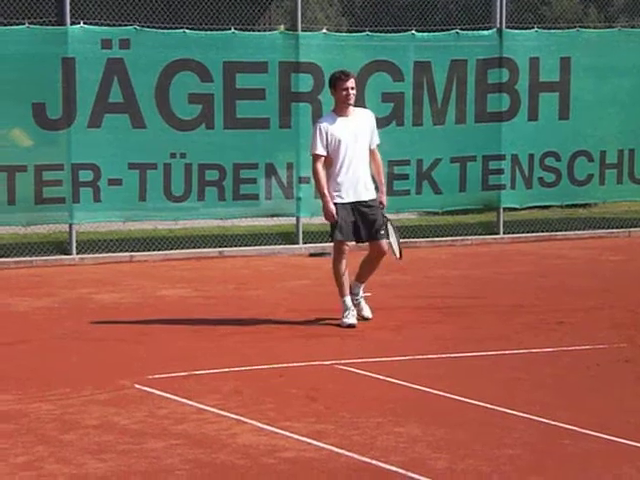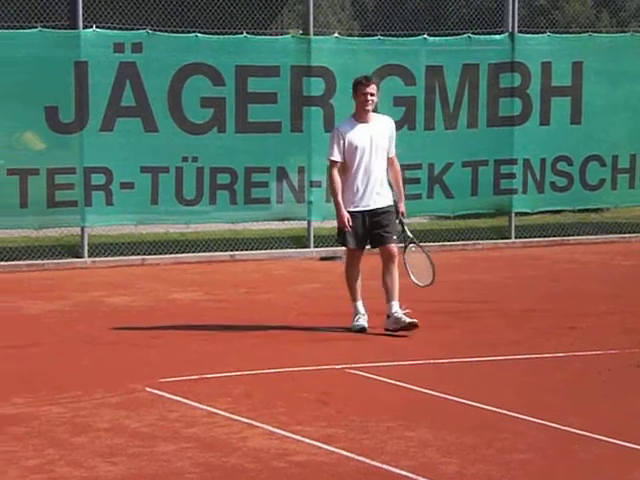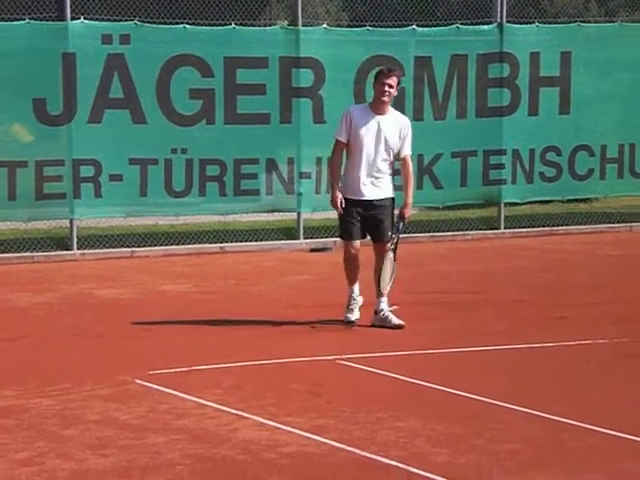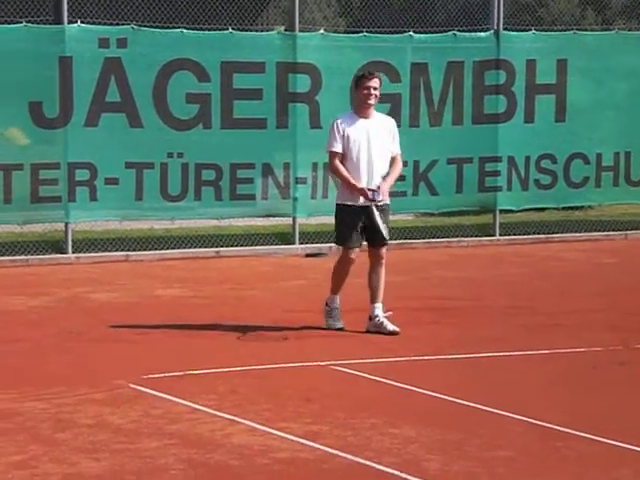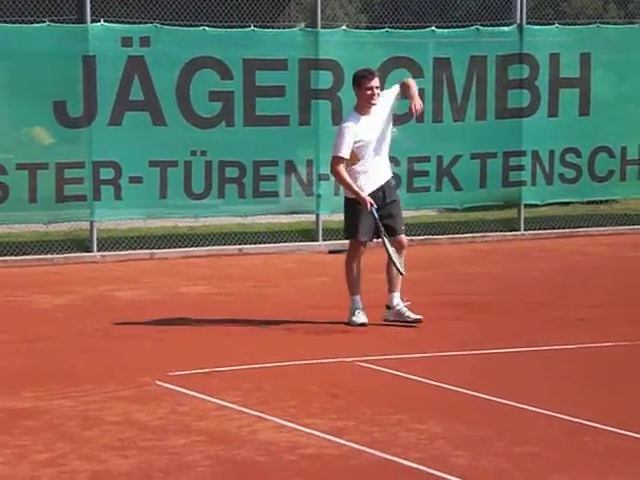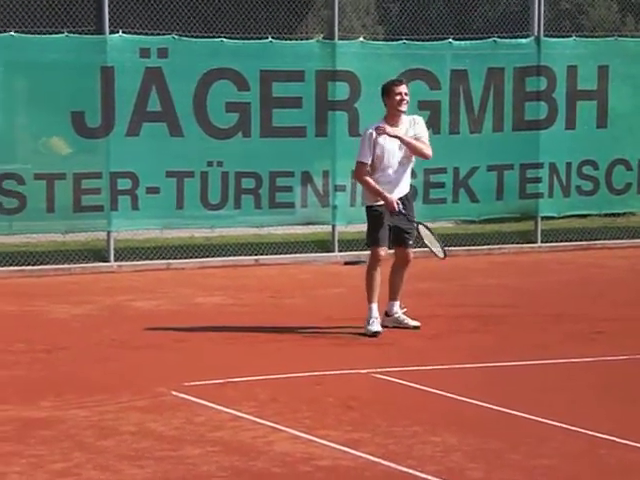
dt=0.5s
person 1, frame 1
left shoulder: (367, 117)
right shoulder: (324, 125)
left elbow: (374, 155)
right elbow: (318, 165)
left wrist: (382, 190)
right wrist: (325, 200)
left hip: (367, 196)
right hip: (340, 199)
left knee: (380, 248)
right knee: (341, 250)
left ankle: (356, 291)
right ankle: (347, 307)
person 1, frame 2
left shoulder: (387, 124)
right shoulder: (342, 130)
left elbow: (392, 163)
right elbow: (334, 171)
left wrist: (401, 199)
right wrist: (339, 208)
left hip: (383, 203)
right hip: (354, 207)
left knee: (391, 254)
right knee: (353, 257)
left ankle: (393, 314)
right ankle: (359, 312)
person 1, frame 3
left shoulder: (402, 123)
right shoulder: (353, 113)
left elbow: (406, 163)
right elbow: (337, 153)
left wrist: (408, 201)
right wrist: (334, 188)
left hip: (382, 197)
right hip: (351, 196)
left knee: (383, 251)
right knee: (352, 249)
left ankle: (381, 310)
right ankle: (354, 295)
person 1, frame 4
left shoulder: (388, 123)
right shoulder: (341, 123)
left elbow: (397, 161)
right elbow: (334, 163)
left wrist: (386, 184)
right wrist: (357, 188)
left hip: (379, 203)
right hip: (349, 202)
left knee: (379, 257)
right knee: (349, 256)
left ankle: (376, 316)
right ankle: (332, 303)
person 1, frame 5
left shoulder: (384, 102)
right shoulder: (348, 127)
left elbow: (406, 84)
right elbow: (336, 167)
left wrist: (412, 95)
right wrist: (358, 194)
left hip: (385, 187)
right hip: (360, 195)
left knee: (400, 243)
right knee: (356, 248)
left ankle: (395, 305)
right ankle: (356, 307)
person 1, frame 6
left shoulder: (414, 123)
right shoulder: (372, 133)
left elbow: (427, 153)
right elbow: (360, 173)
left wrist: (399, 135)
right wrist: (384, 196)
left hip: (403, 198)
right hip: (378, 202)
left knee: (405, 257)
right knee: (377, 256)
left ankle: (392, 311)
right ankle: (373, 316)
